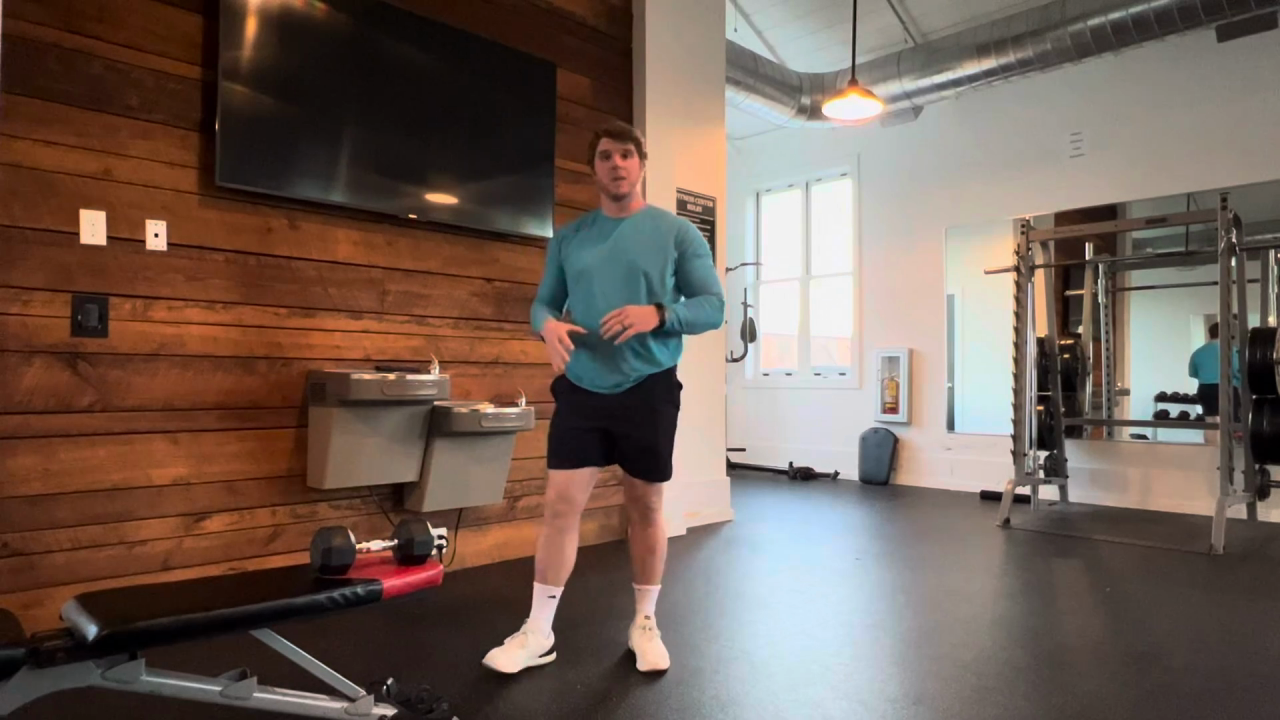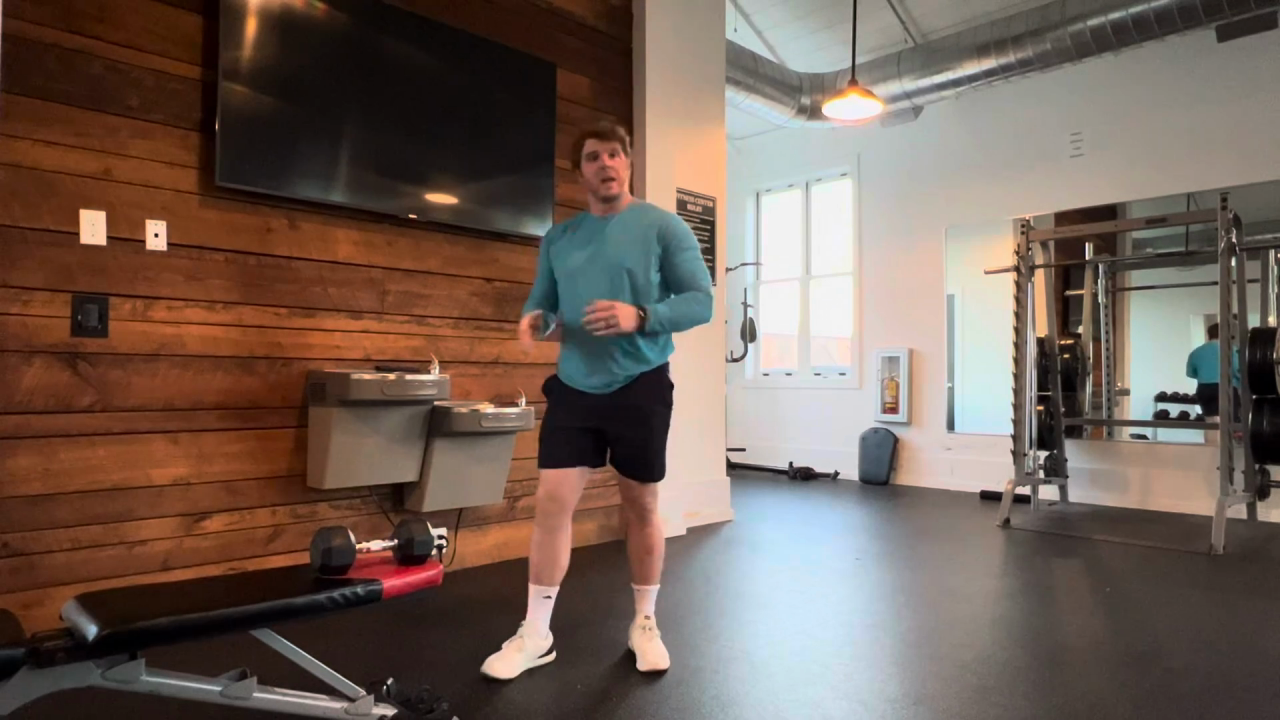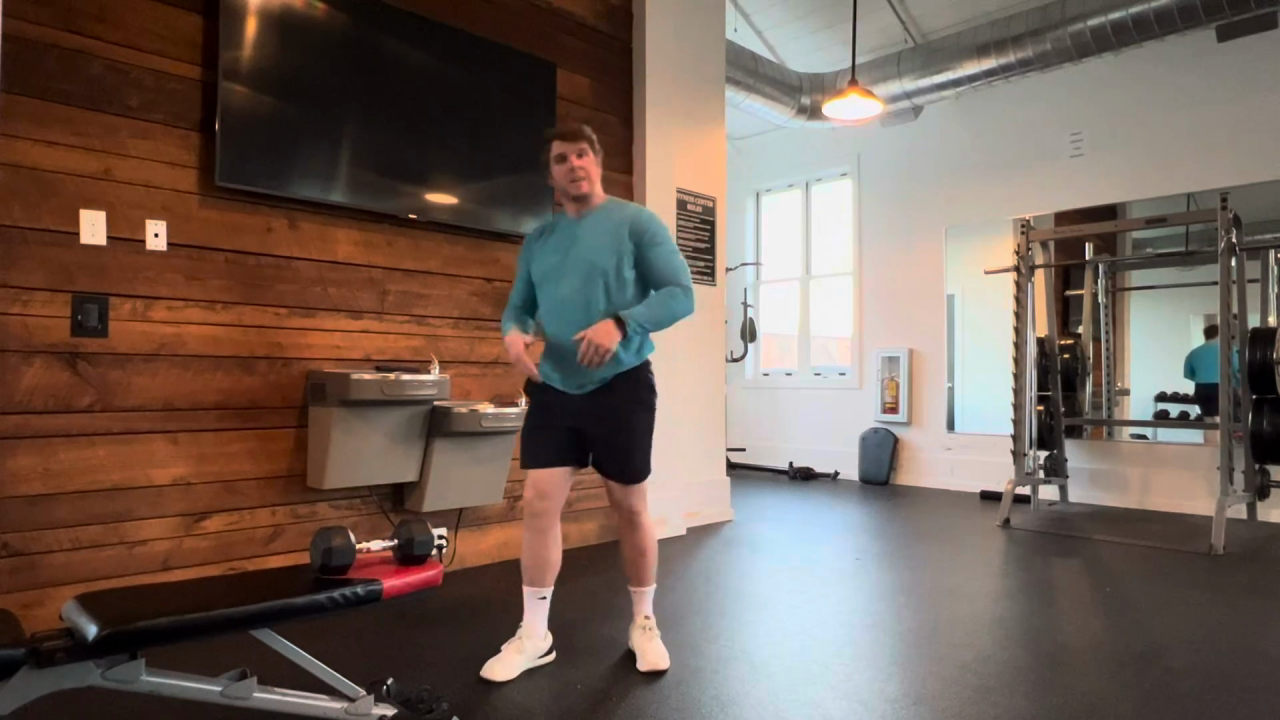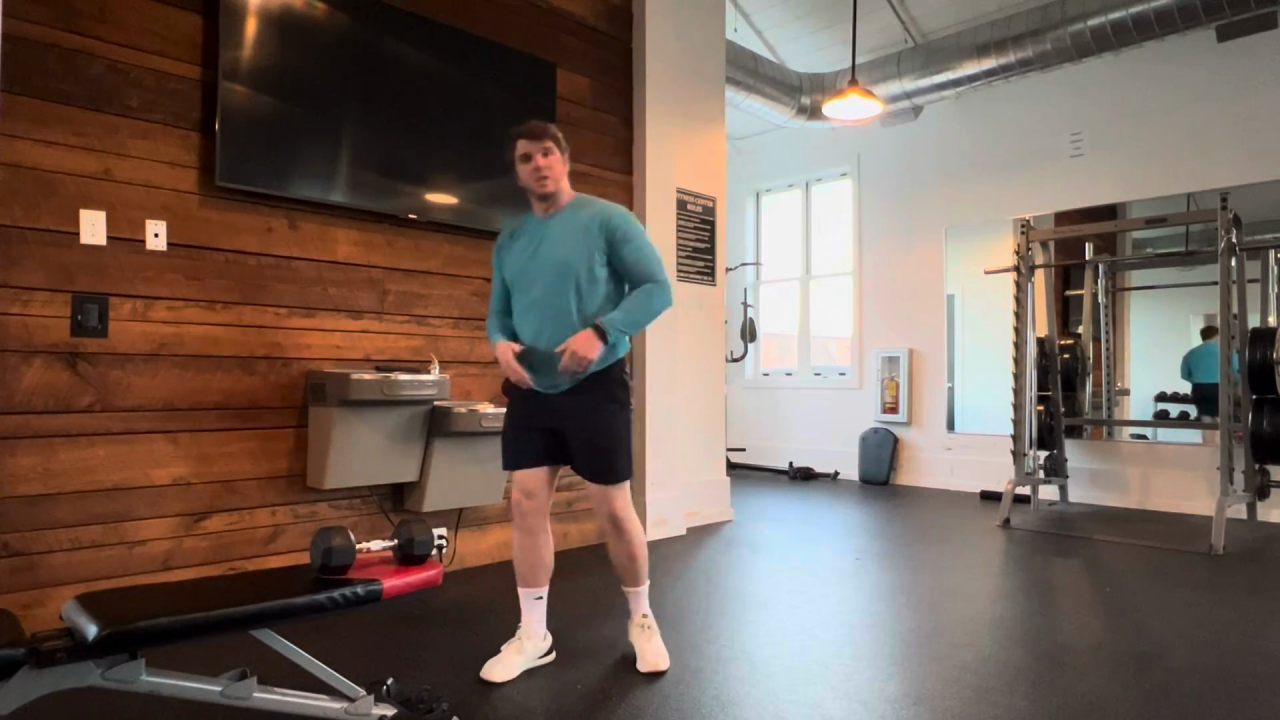
dt=0.2s
person 1, frame 1
left shoulder: (676, 232)
right shoulder: (568, 239)
left elbow: (712, 307)
right elbow: (545, 302)
left wrist: (658, 315)
right wrist: (547, 326)
left hip: (648, 389)
right hip: (581, 389)
left knee: (645, 507)
right knee: (560, 503)
left ankle: (644, 624)
right ankle: (537, 633)
person 1, frame 2
left shoulder: (664, 227)
right shoulder: (558, 239)
left elbow: (700, 302)
right elbow: (541, 301)
left wrist: (641, 313)
right wrist: (530, 317)
left hip: (640, 386)
right hip: (573, 388)
left knee: (641, 507)
right knee: (551, 504)
left ankle: (645, 623)
right ankle: (536, 634)
person 1, frame 3
left shoulder: (637, 223)
right shoulder: (537, 241)
left elbow: (680, 295)
right elbow: (517, 307)
left wrist: (621, 324)
right wrist: (513, 334)
left hip: (621, 385)
right hip: (553, 390)
left knee: (630, 508)
right knee: (538, 504)
left ankle: (644, 623)
right ankle: (534, 635)
person 1, frame 4
left shoulder: (608, 220)
right shoulder: (509, 241)
left elbow: (657, 290)
right elbow: (499, 312)
left wrist: (601, 333)
right wrist: (501, 344)
left hip: (597, 385)
right hip: (532, 389)
left knee: (612, 509)
right knee: (526, 506)
left ankle: (642, 621)
right ankle: (533, 634)
